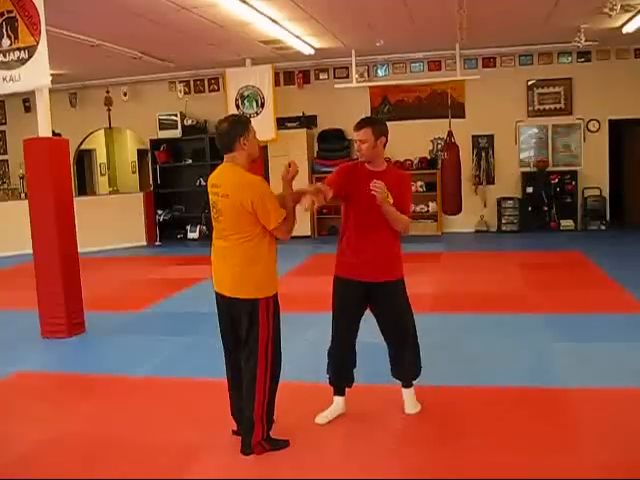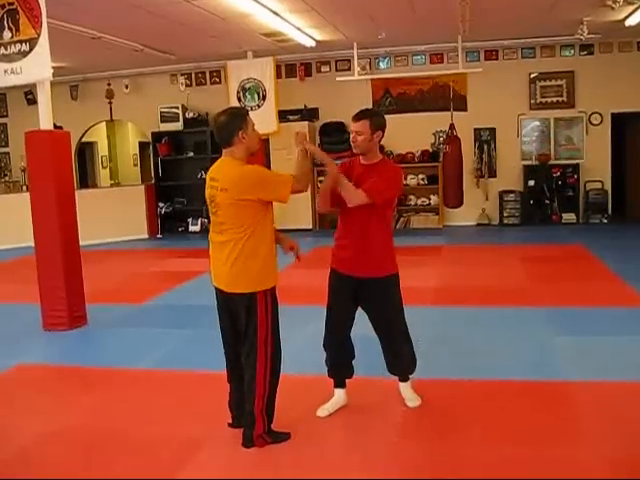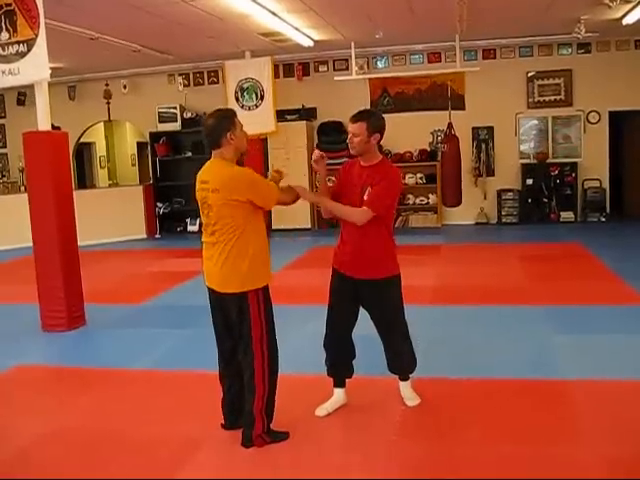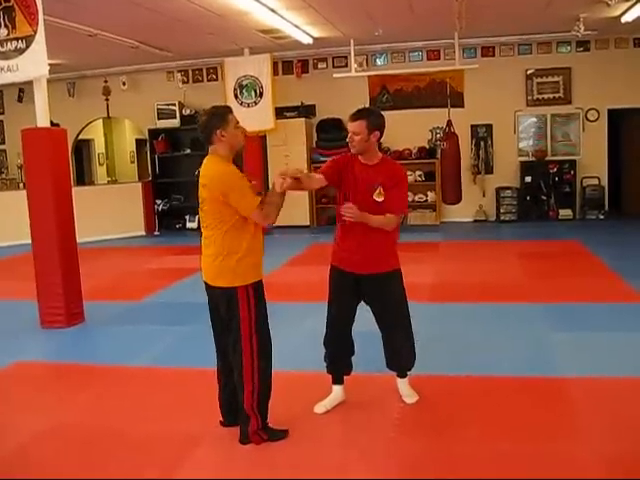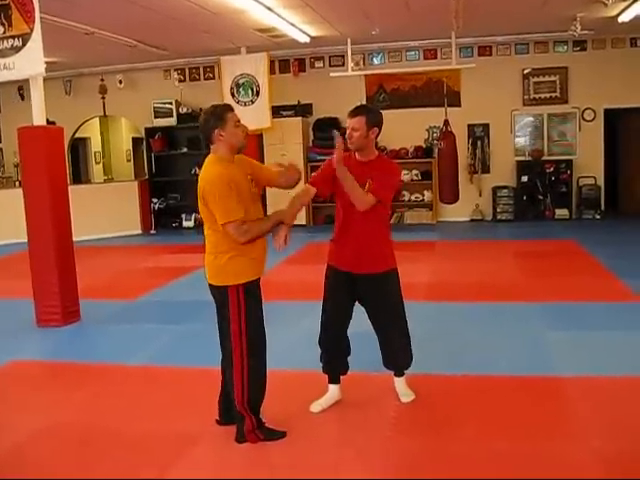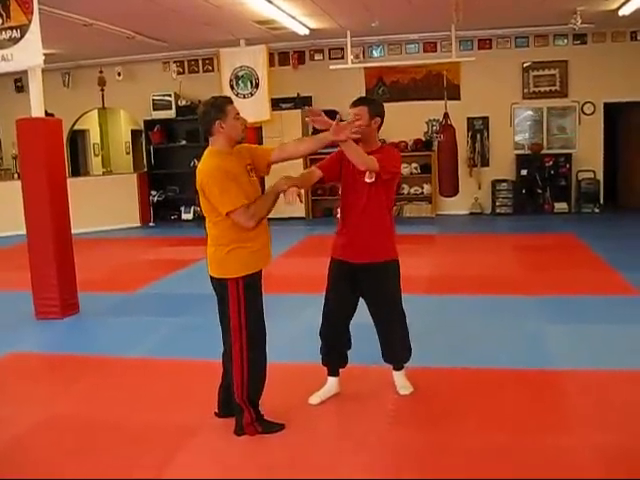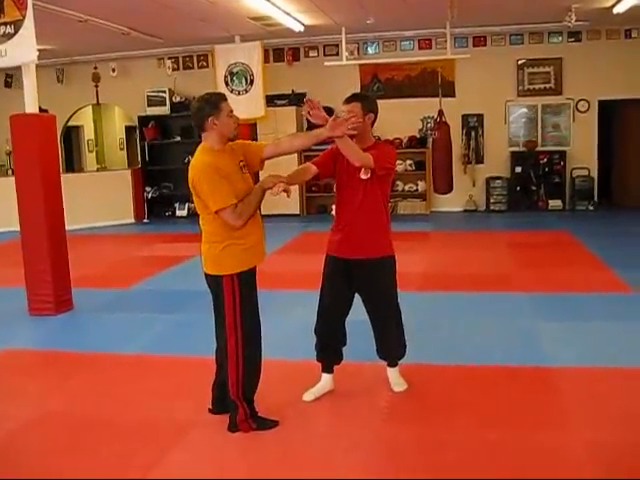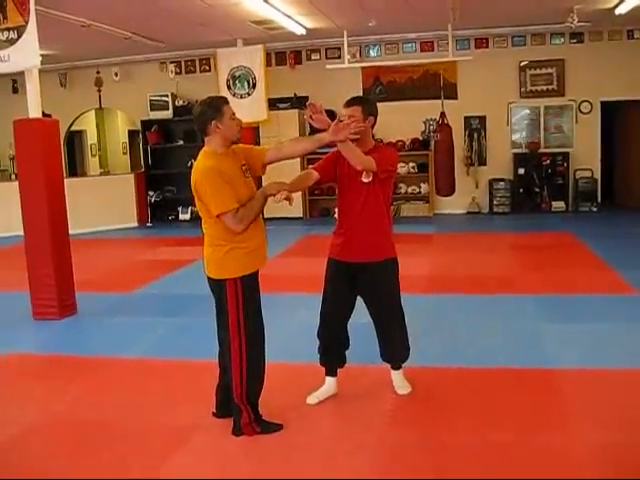
dt=0.3s
person 1, frame 1
left shoulder: (216, 180)
right shoulder: (252, 184)
right elbow: (283, 231)
left wrist: (287, 193)
right wrist: (291, 191)
left hip: (225, 286)
right hip: (253, 289)
left knee: (237, 358)
right knee: (261, 362)
left ankle: (244, 421)
right ankle: (256, 437)
person 1, frame 2
left shoulder: (214, 174)
right shoulder: (250, 176)
right elbow: (300, 183)
left wrist: (278, 238)
right wrist: (303, 150)
left hip: (224, 279)
right hip: (251, 282)
left knee: (237, 352)
right knee: (262, 355)
left ankle: (241, 413)
right ankle: (257, 430)
person 1, frame 3
left shoulder: (205, 176)
right shoulder: (240, 177)
right elbow: (287, 197)
left wrist: (269, 187)
right wrist: (292, 189)
left hip: (218, 280)
right hip: (244, 282)
left knee: (231, 352)
right knee: (258, 355)
left ankle: (233, 415)
right ankle: (257, 430)
person 1, frame 4
left shoulder: (216, 168)
right shoulder: (226, 174)
left elbow: (249, 207)
right elbow: (265, 217)
left wrist: (268, 195)
right wrist: (279, 191)
left hip: (221, 274)
right hip: (236, 276)
left knee: (230, 347)
right knee: (252, 350)
left ankle: (232, 412)
right ankle: (254, 426)
person 1, frame 5
left shoulder: (240, 164)
right shoulder: (217, 176)
left elbow: (284, 179)
right elbow: (240, 232)
left wrist: (290, 172)
right wrist: (279, 217)
left hip: (237, 272)
right hip: (233, 274)
left knee: (237, 346)
right knee: (247, 349)
left ankle: (230, 411)
right ankle: (250, 426)
person 1, frame 6
left shoulder: (243, 154)
right shoulder: (214, 169)
left elbow: (287, 150)
right elbow: (248, 218)
left wrist: (330, 137)
right wrist: (276, 189)
left hip: (244, 264)
right hip: (234, 267)
left knee: (239, 339)
right knee: (247, 341)
left ankle: (229, 403)
right ankle: (248, 418)
person 1, frame 7
left shoulder: (236, 151)
right shoulder: (205, 166)
left elbow: (281, 146)
right elbow: (236, 217)
left wrist: (325, 133)
right wrist: (262, 186)
left hip: (238, 261)
right hip: (228, 264)
left knee: (232, 336)
right knee: (241, 338)
left ankle: (223, 400)
right ankle: (242, 414)
person 1, frame 8
left shoulder: (238, 154)
right shoulder: (208, 169)
left elbow: (283, 150)
right elbow: (238, 222)
left wrist: (327, 137)
right wrist: (265, 192)
left hip: (241, 264)
right hip: (232, 268)
left knee: (235, 339)
right knee: (246, 342)
left ankle: (227, 403)
right ankle: (247, 418)
person 2, frame 1
left shoulder: (400, 179)
right shoulder: (348, 172)
left elbow: (404, 226)
right elbow: (325, 191)
left wrist: (384, 202)
right wrist: (315, 194)
left hip: (386, 274)
right hip: (348, 272)
left knee: (401, 333)
right knee: (341, 338)
left ankle: (408, 390)
right ankle: (338, 400)
person 2, frame 2
left shoulder: (390, 173)
right shoulder: (345, 167)
left elbow: (355, 200)
right elbow: (323, 207)
left wrist: (329, 163)
right wrist: (329, 173)
left hip: (378, 269)
right hip: (342, 266)
left knee: (392, 329)
right knee: (335, 331)
left ankle: (405, 384)
right ankle: (339, 393)
person 2, frame 3
left shoulder: (390, 175)
right shoulder: (347, 169)
left elbow: (361, 216)
right elbow: (330, 213)
left wrist: (314, 198)
right wrist: (321, 176)
left hip: (379, 270)
right hip: (344, 266)
left knee: (393, 328)
right knee: (336, 331)
left ankle: (405, 383)
right ankle: (339, 392)
person 2, frame 4
left shoulder: (395, 173)
right shoulder: (341, 164)
left elbow: (392, 222)
right elbow: (315, 180)
left wrist: (360, 217)
right wrist: (295, 179)
left hip: (382, 266)
right hip: (344, 263)
left knee: (396, 324)
right knee: (337, 326)
left ankle: (403, 380)
right ankle: (338, 389)
person 2, frame 5
left shoulder: (389, 169)
right shoulder: (336, 163)
left elbow: (363, 203)
right elbow: (308, 191)
left wrist: (341, 168)
right wrist: (285, 222)
left hip: (378, 265)
right hip: (340, 263)
left knee: (392, 324)
right knee: (332, 327)
left ankle: (400, 379)
right ankle: (333, 388)
person 2, frame 6
left shoulder: (391, 156)
right shoulder: (343, 155)
left elbow: (365, 164)
right elbow: (315, 172)
right wrist: (295, 183)
left hip: (380, 256)
right hip: (344, 254)
left knee: (390, 316)
right knee: (333, 319)
left ankle: (398, 372)
right ankle: (332, 380)
person 2, frame 7
left shoulder: (386, 153)
right shoulder: (337, 152)
left elbow: (361, 160)
right elbow: (310, 169)
left wrist: (329, 126)
right wrist: (286, 179)
left hip: (376, 252)
right hip: (339, 250)
left knee: (385, 314)
right knee: (329, 315)
left ankle: (393, 369)
right ankle: (327, 377)
person 2, frame 8
left shoulder: (387, 155)
right shoulder: (338, 156)
left elbow: (363, 164)
right elbow: (312, 175)
left wrist: (331, 130)
right wrist: (288, 187)
left hip: (378, 255)
right hip: (341, 254)
left knee: (389, 317)
right knee: (331, 319)
left ankle: (397, 372)
right ankle: (330, 380)
